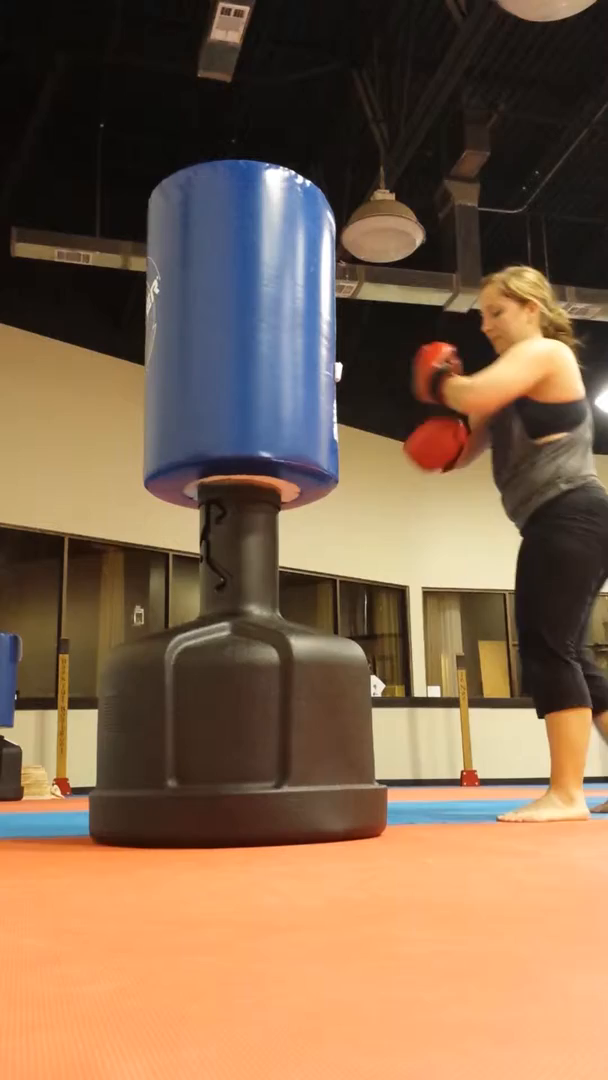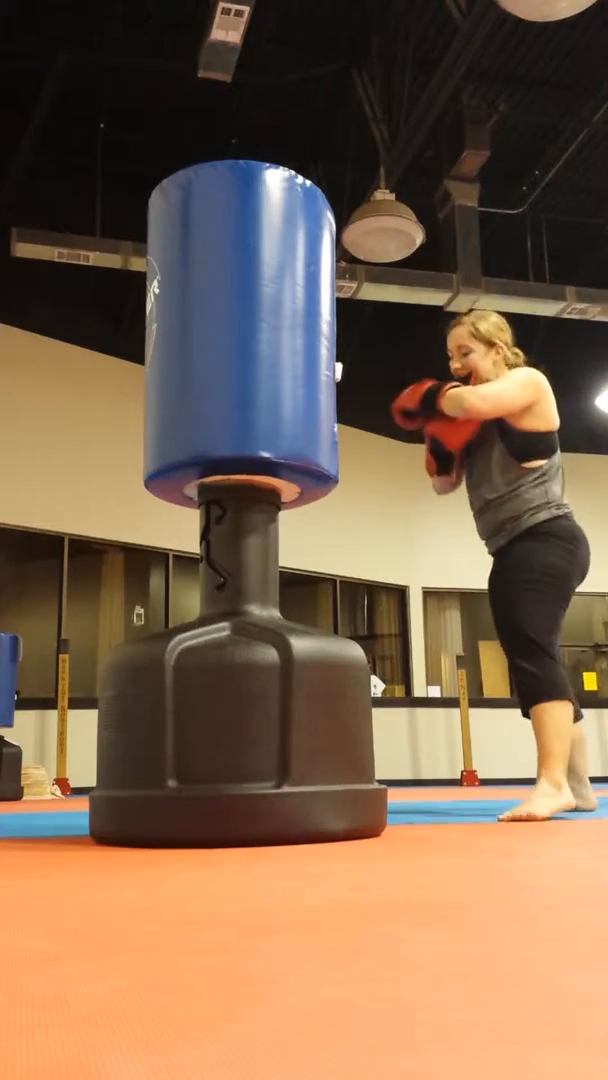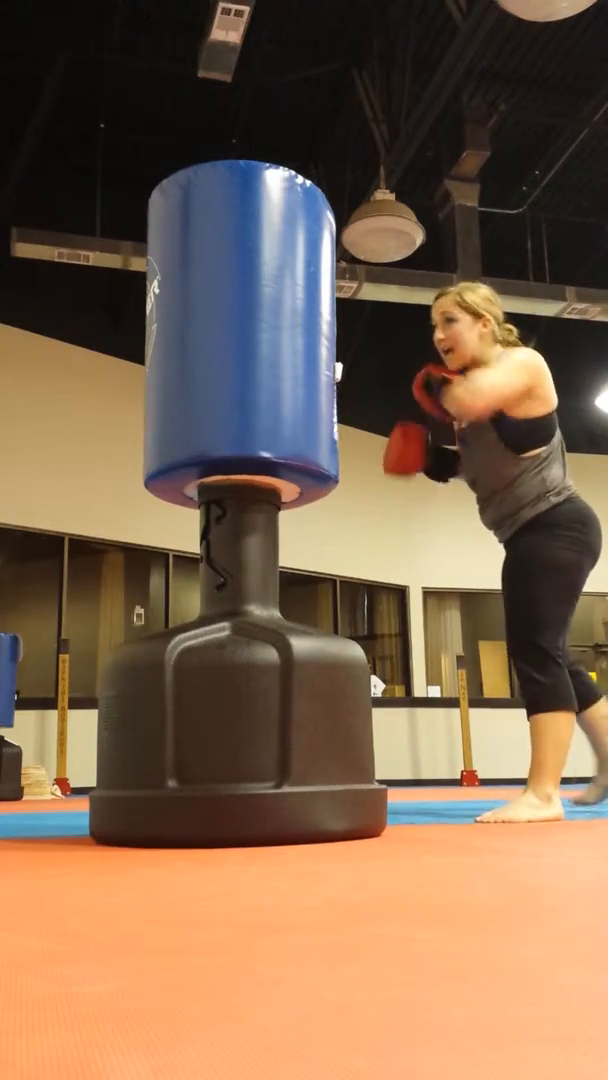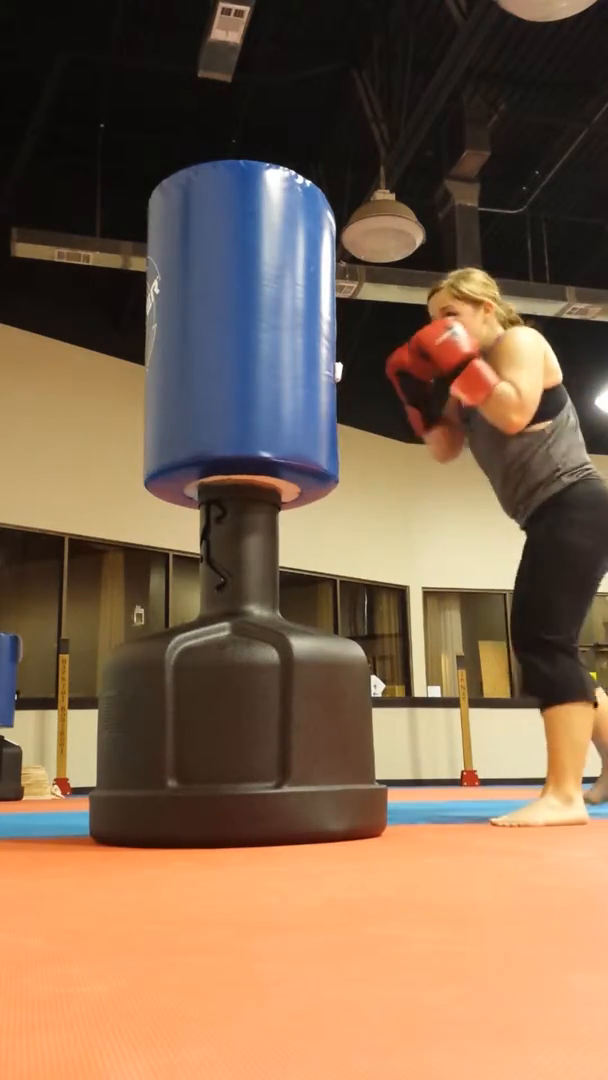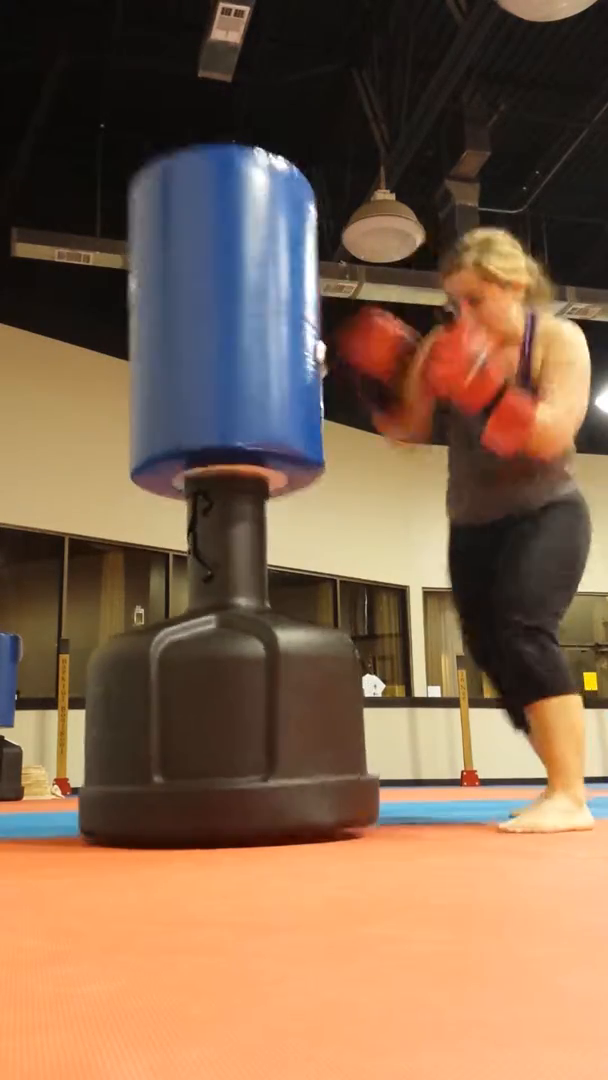
dt=0.7s
person 1, frame 1
left shoulder: (544, 353)
right shoulder: (515, 380)
left elbow: (473, 395)
right elbow: (467, 444)
left wrist: (439, 378)
left knee: (547, 650)
person 1, frame 2
left shoulder: (527, 382)
right shoulder: (478, 421)
left elbow: (471, 401)
right elbow: (444, 484)
left wrist: (433, 397)
left hip: (546, 543)
right hip: (514, 550)
left knee: (530, 648)
right knee: (533, 654)
left ankle: (553, 783)
right ankle: (577, 784)
person 1, frame 3
left shoulder: (520, 363)
right shoulder: (476, 384)
left elbow: (466, 401)
left wrist: (434, 387)
right wrist: (436, 459)
left hip: (556, 529)
right hip: (532, 538)
left knee: (534, 650)
right knee: (546, 656)
left ankle: (543, 793)
person 1, frame 4
left shoulder: (521, 342)
right shoulder: (473, 373)
left elbow: (513, 413)
right elbow: (444, 449)
left wrist: (459, 366)
right wrist: (418, 397)
left knee: (540, 639)
right knee: (553, 648)
left ankle: (562, 794)
person 1, frame 5
left shoulder: (559, 339)
right shoulder: (441, 345)
left elbow: (551, 436)
right elbow: (400, 428)
left wrist: (485, 383)
right wrist: (385, 377)
left hip: (547, 517)
right hip: (475, 529)
left knee: (523, 632)
right knee: (504, 666)
left ankle: (569, 798)
right ankle: (561, 787)
